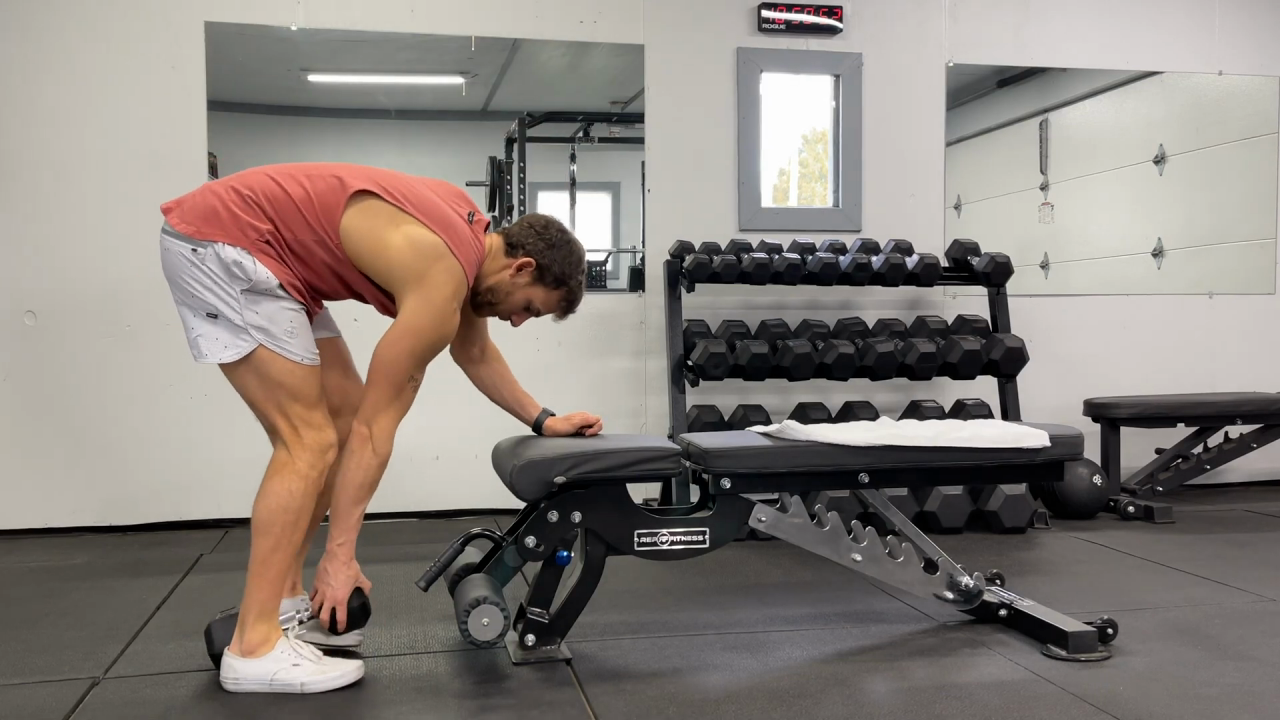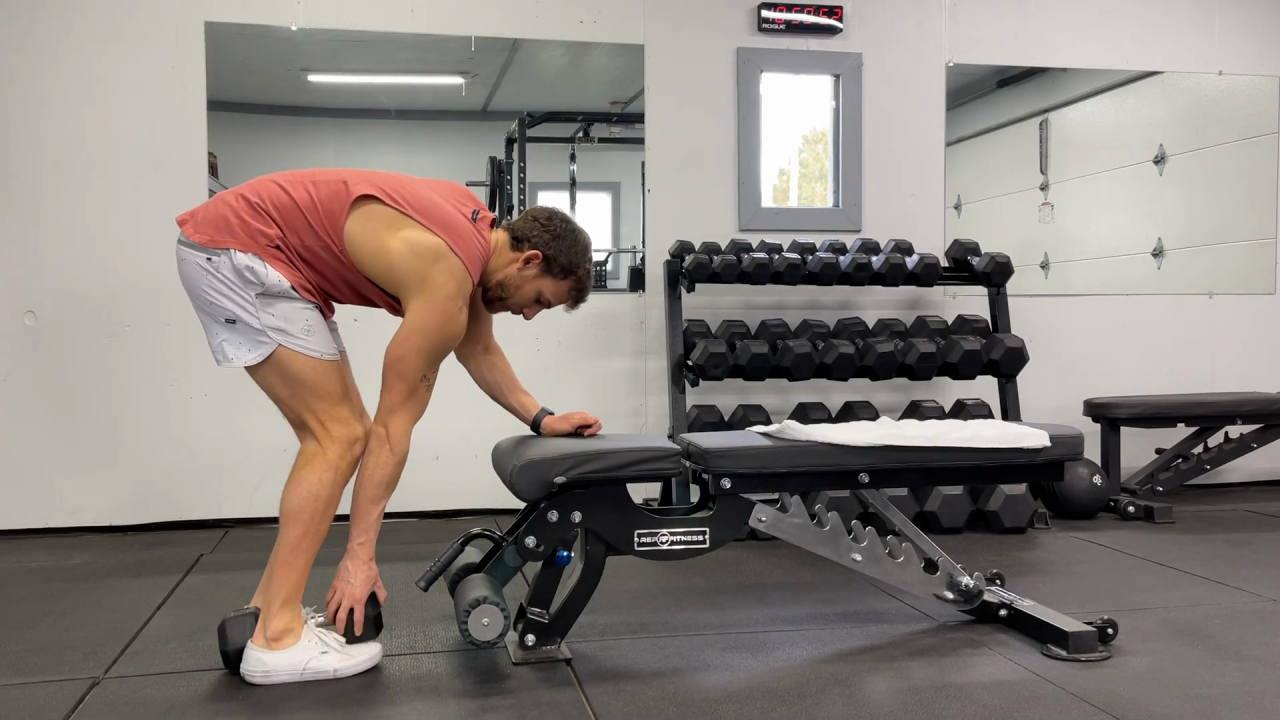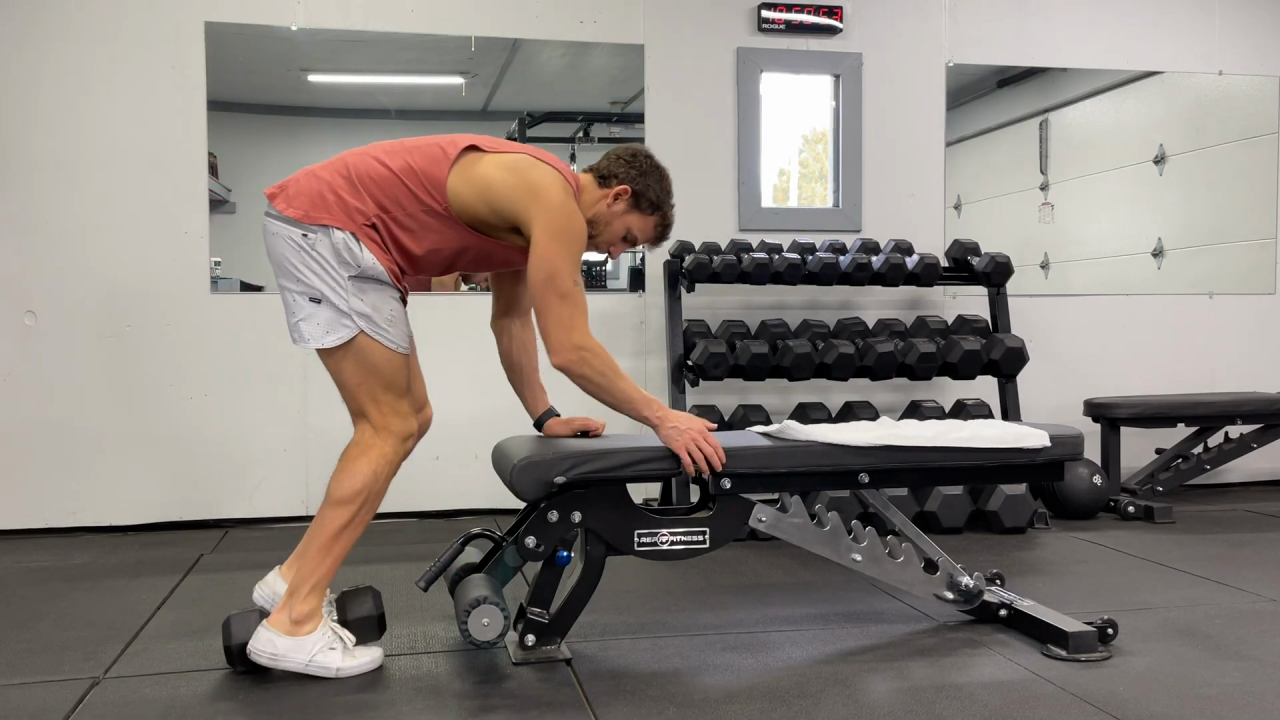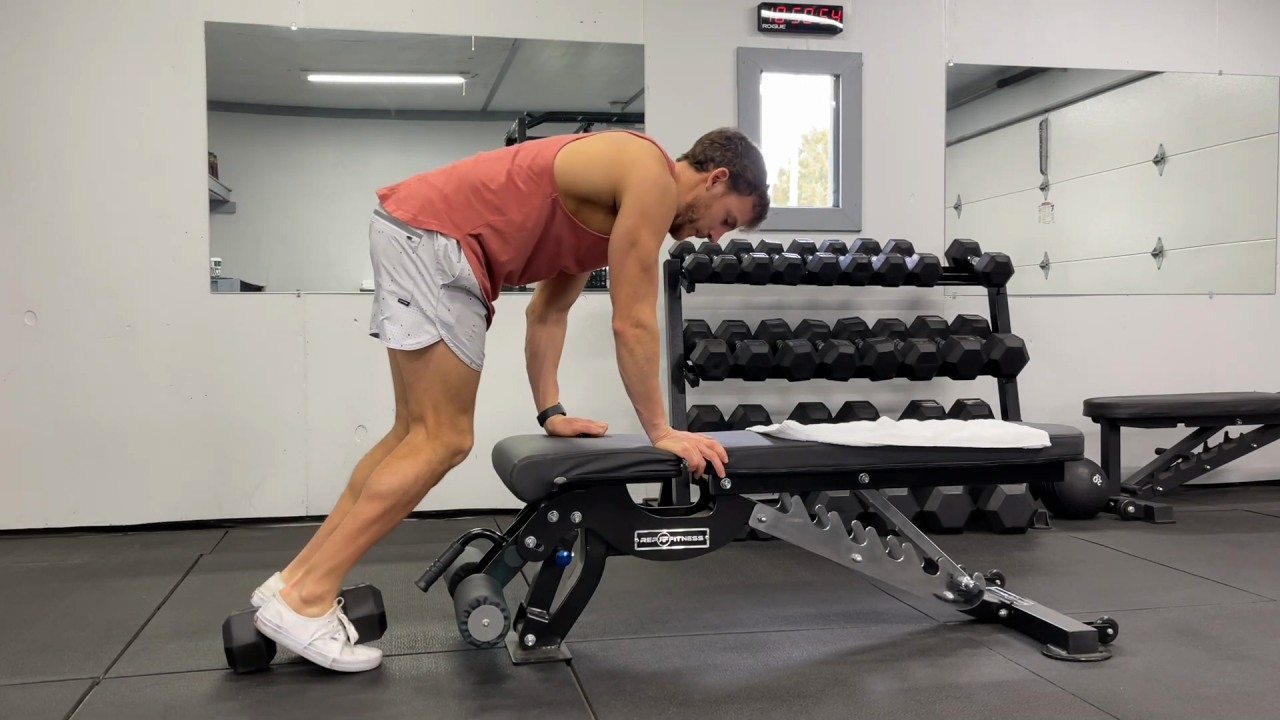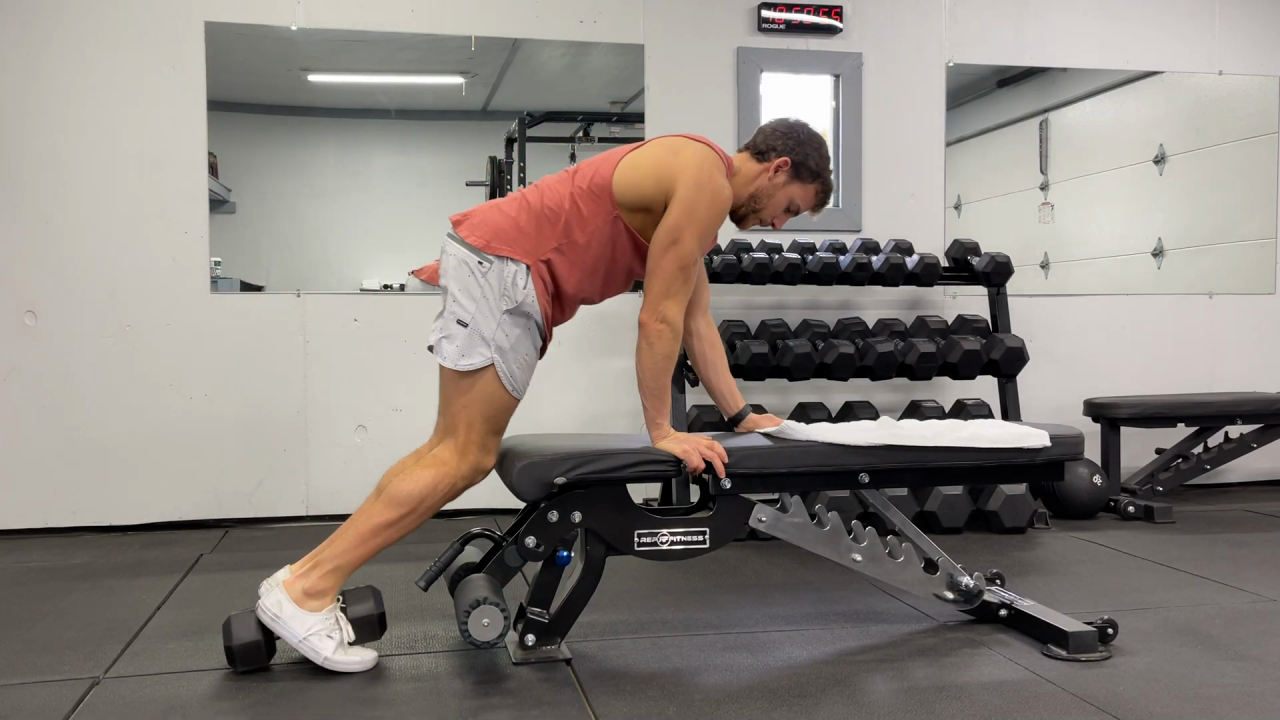
dt=0.7s
person 1, frame 1
left shoulder: (467, 231)
right shoulder: (440, 286)
left elbow: (474, 351)
right elbow: (375, 429)
left wrist: (541, 418)
right wrist: (340, 557)
left hip: (245, 245)
right hip: (222, 241)
left knee: (343, 417)
right knee: (310, 442)
left ankle: (281, 601)
right ankle: (255, 646)
person 1, frame 2
left shoulder: (476, 230)
right shoulder: (445, 286)
left elbow: (478, 349)
right elbow: (393, 427)
left wrist: (540, 418)
right wrist: (360, 556)
left hip: (249, 248)
right hip: (237, 249)
left knee: (341, 431)
right knee: (337, 436)
left ankle: (268, 608)
right ankle: (277, 639)
person 1, frame 3
left shoulder: (537, 201)
right shoulder: (556, 204)
left elbow: (511, 321)
right elbow: (570, 348)
left wrist: (544, 416)
right wrist: (662, 419)
left hip: (327, 226)
right hip: (324, 225)
left knee: (401, 420)
right knee: (392, 428)
left ankle: (295, 577)
right ankle: (294, 624)
person 1, frame 4
left shoulder: (613, 199)
right shoulder: (653, 178)
left elbow: (548, 314)
right elbow: (632, 322)
left wrist: (550, 412)
right wrist: (660, 432)
left hip: (417, 232)
right hip: (431, 235)
left knee: (417, 434)
right knee: (444, 440)
left ankle: (297, 580)
right ankle: (304, 602)
person 1, frame 5
left shoulder: (701, 192)
right shoulder: (706, 181)
left elbow: (696, 320)
right elbow: (660, 316)
left wrist: (739, 415)
right wrist: (661, 431)
left hip: (504, 266)
right hip: (503, 264)
left knee: (455, 451)
right knee: (463, 456)
left ankle: (309, 578)
right ankle: (304, 591)
